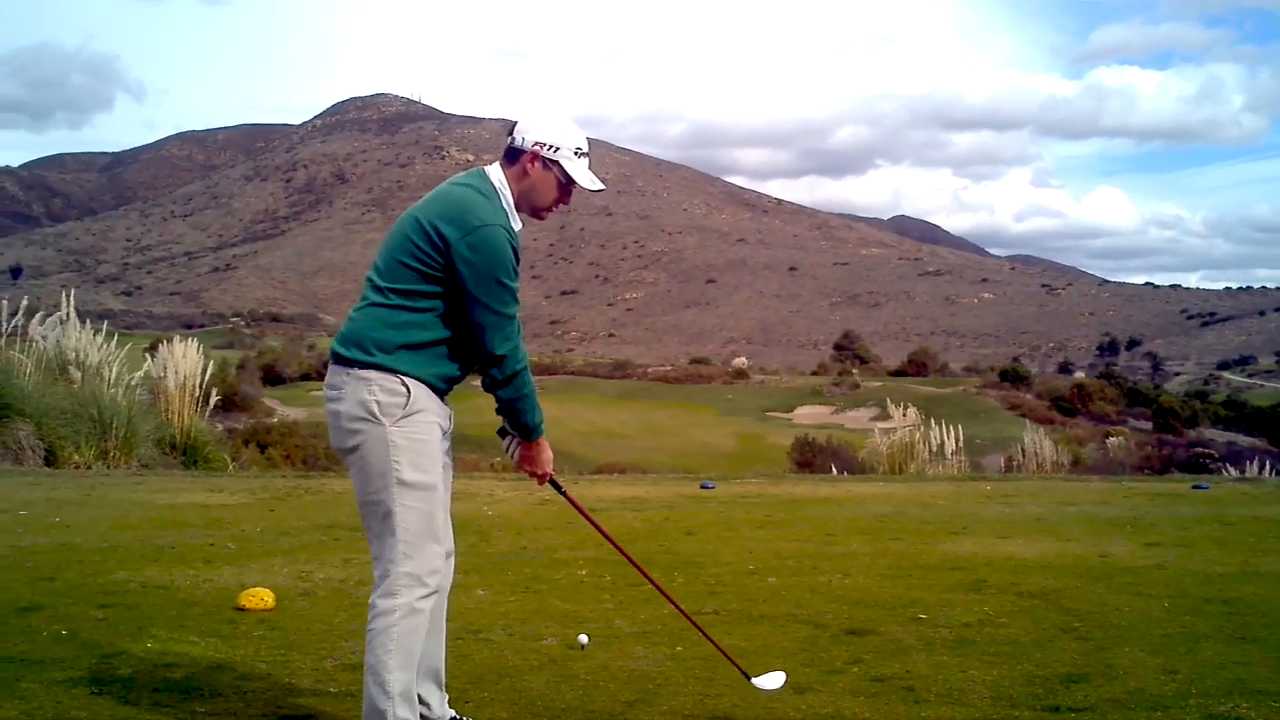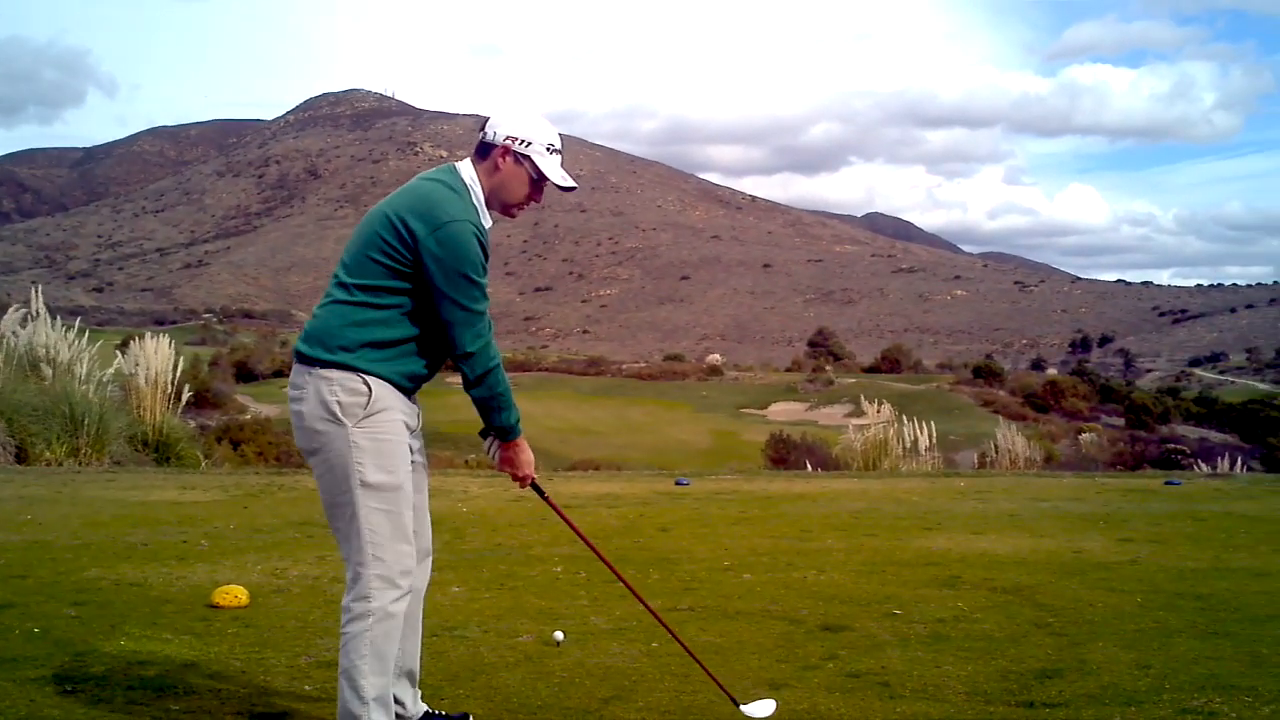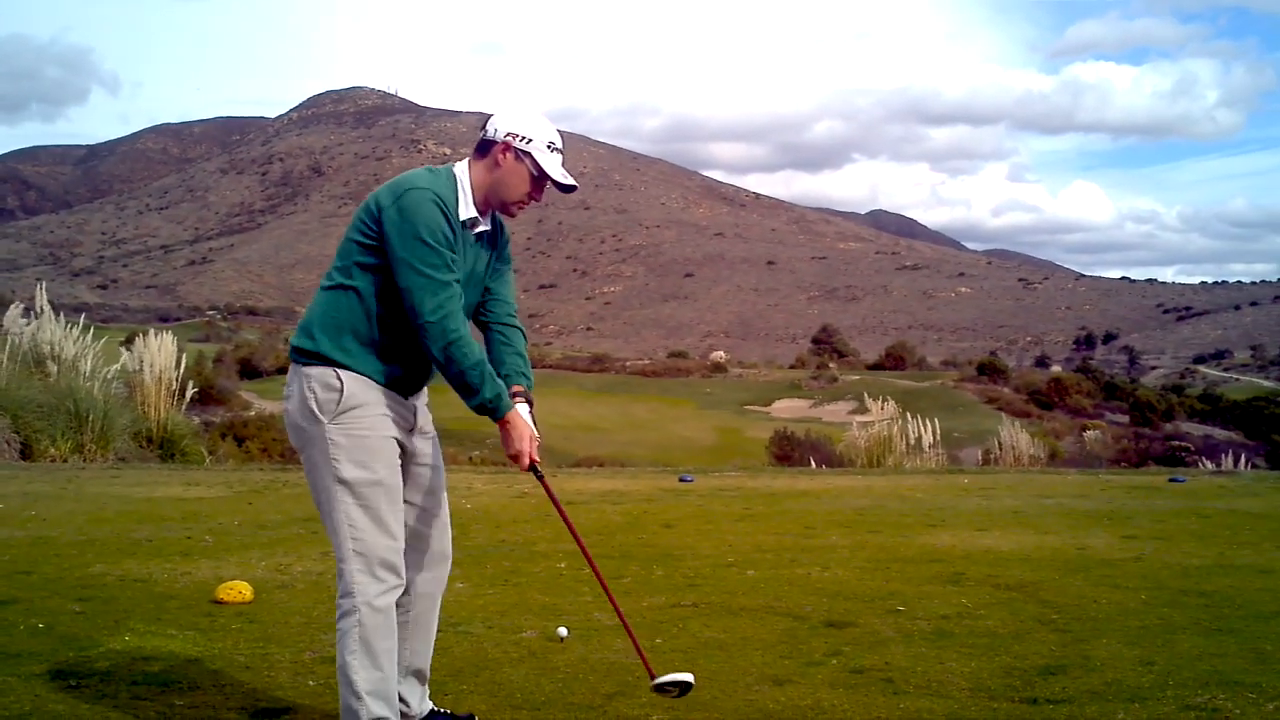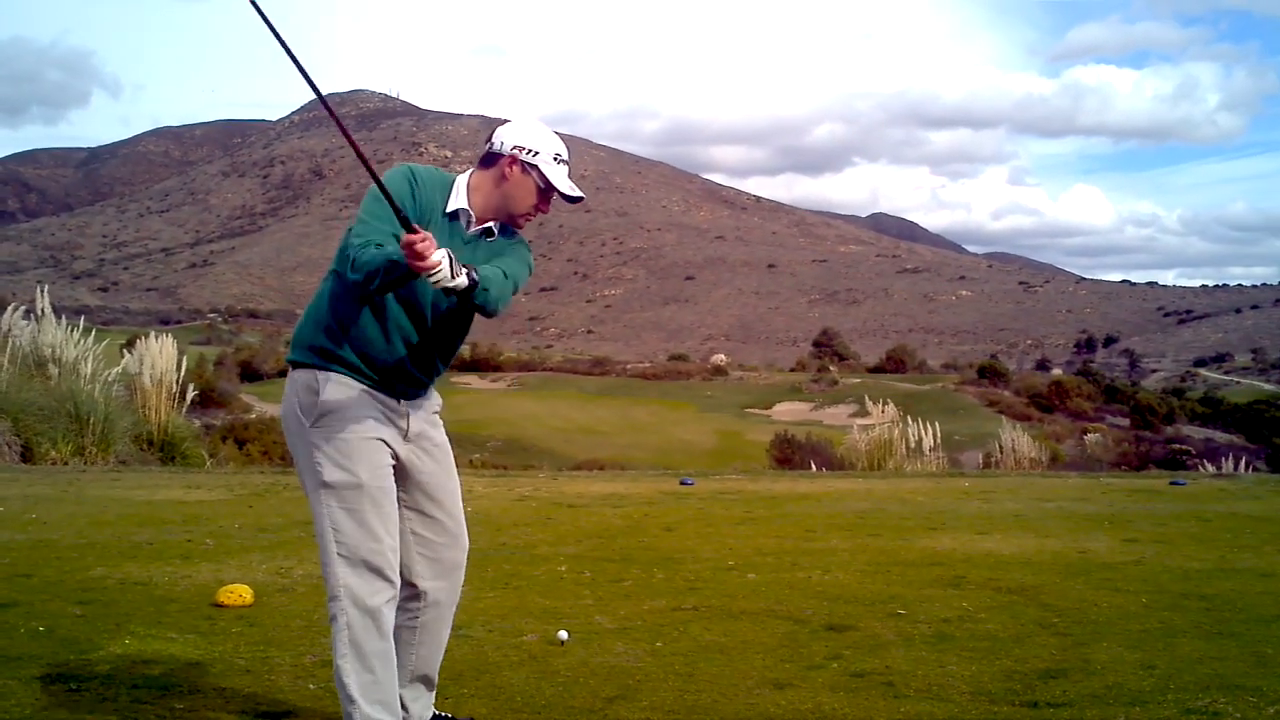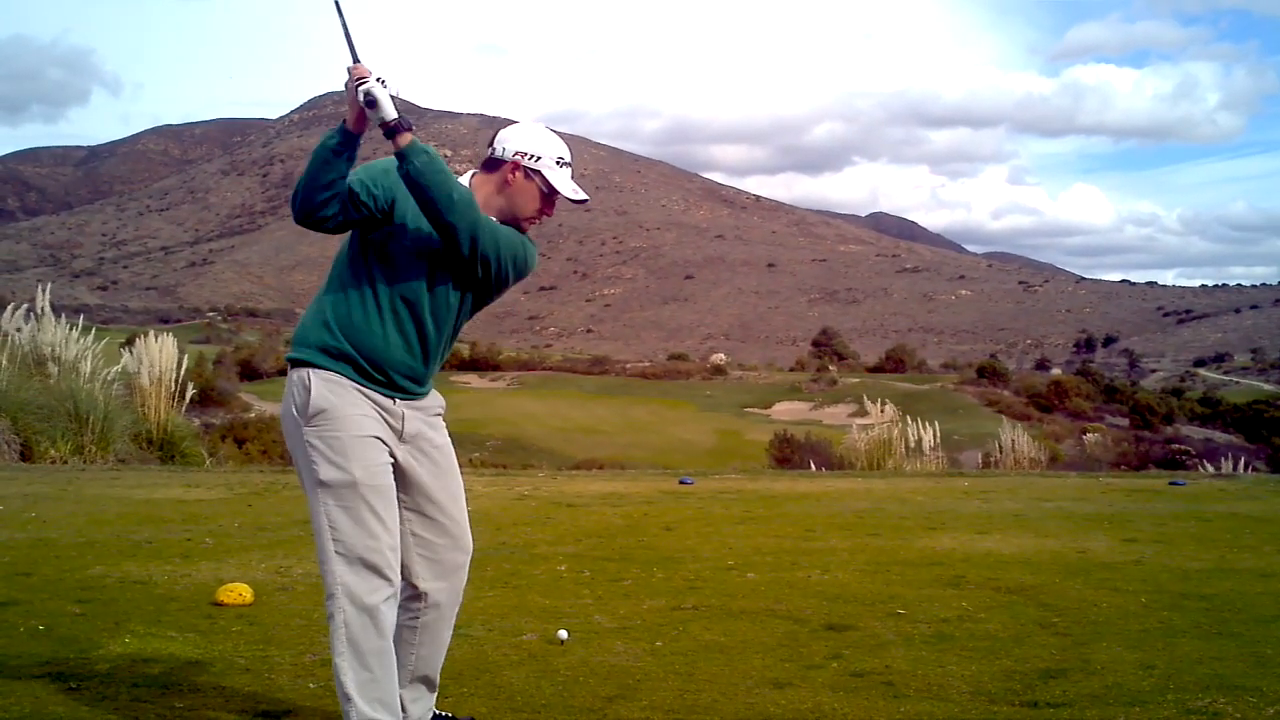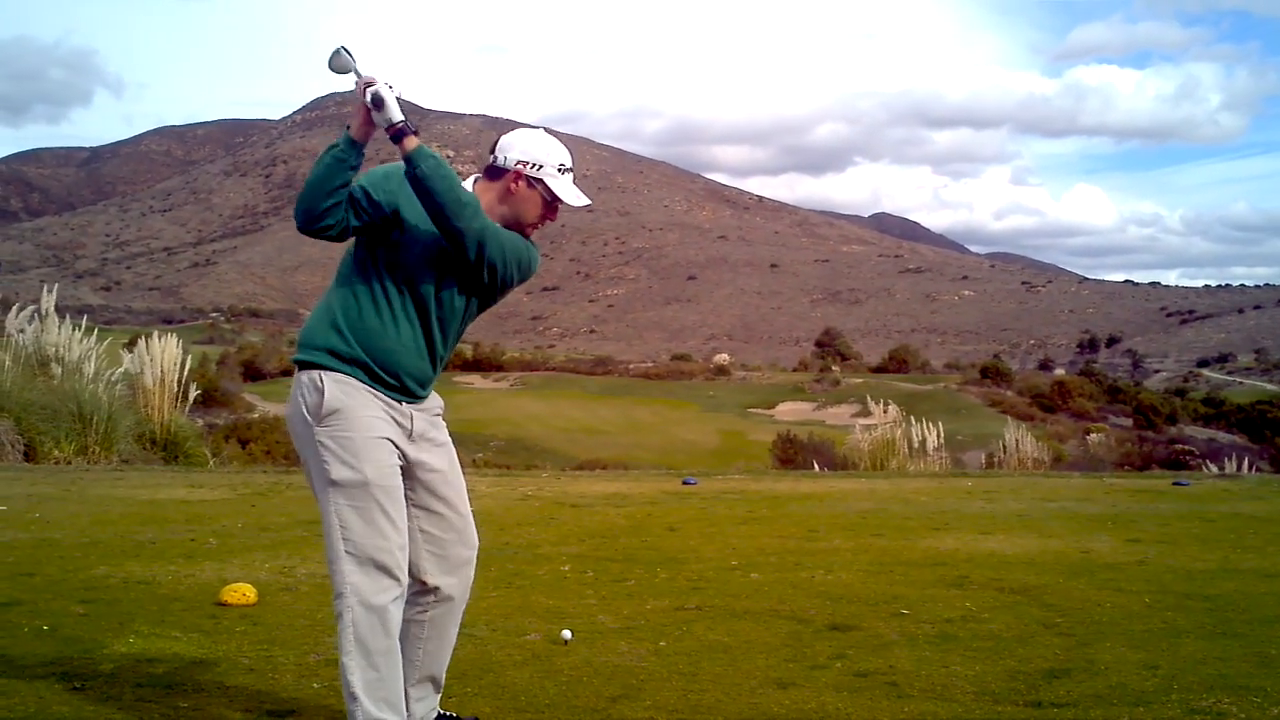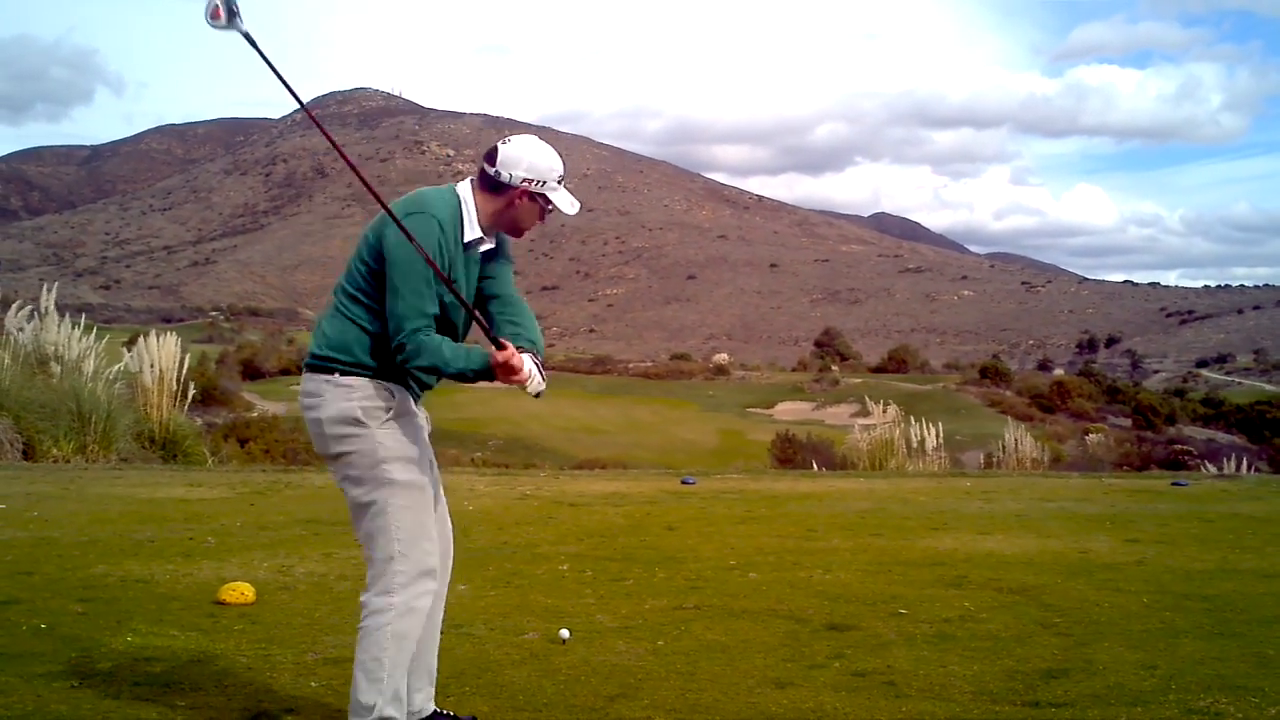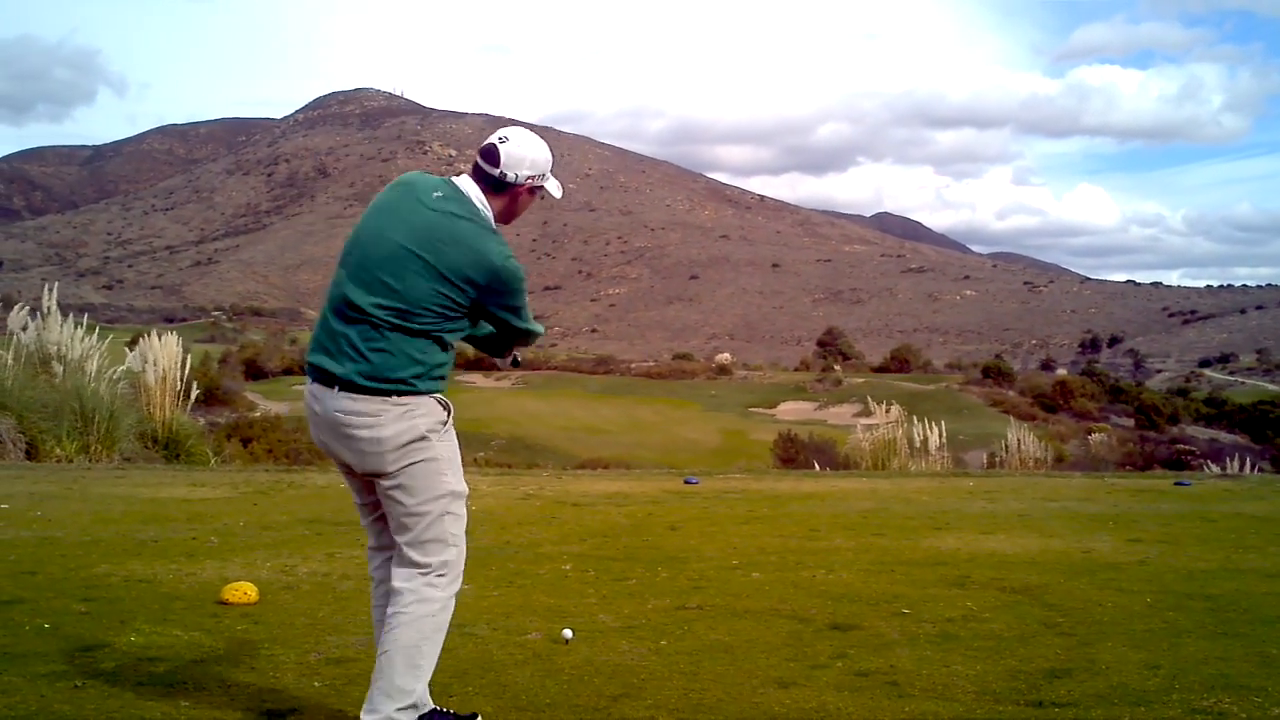
dt=0.2s
person 1, frame 1
left shoulder: (476, 199)
right shoulder: (480, 224)
left elbow: (490, 334)
right elbow: (499, 344)
left wrist: (514, 418)
right wrist: (534, 435)
left hip: (407, 393)
right hip: (384, 393)
left knee: (432, 562)
right knee: (410, 571)
person 1, frame 2
left shoulder: (463, 212)
right shoulder: (445, 216)
left elbow: (474, 330)
right elbow: (472, 343)
left wrist: (497, 421)
right wrist: (511, 433)
left hip: (385, 395)
right hip: (348, 392)
left knee: (409, 559)
right knee: (383, 573)
person 1, frame 3
left shoulder: (495, 239)
right shoulder: (418, 196)
left elbow: (502, 323)
right elbow: (437, 317)
left wrist: (519, 400)
right wrist: (503, 413)
left hip: (404, 398)
right hip: (341, 389)
left knee: (425, 556)
right knee: (375, 569)
person 1, frame 4
left shoulder: (511, 249)
right shoulder: (412, 189)
left elbow: (491, 293)
right elbow: (359, 261)
left wrist: (451, 270)
right wrist: (402, 257)
left hip: (414, 405)
right hip: (336, 392)
left knee: (442, 559)
right knee: (367, 575)
person 1, frame 5
left shoulder: (514, 253)
right shoulder: (394, 182)
left elbow: (462, 226)
right elbow: (311, 208)
left wrist: (400, 135)
right wrist: (351, 127)
left hip: (414, 406)
right hip: (334, 390)
left knee: (444, 558)
right knee: (366, 573)
person 1, frame 6
left shoulder: (516, 256)
right shoulder: (396, 185)
left elbow: (465, 235)
right elbow: (314, 217)
left wrist: (404, 130)
right wrist: (360, 133)
left hip: (415, 405)
right hip: (341, 394)
left knee: (449, 558)
right knee: (376, 571)
person 1, frame 7
left shoulder: (491, 243)
right shoulder: (422, 222)
left elbow: (510, 312)
right elbow: (411, 346)
left wrist: (523, 357)
right wrist: (489, 361)
left hip: (381, 399)
right hip: (360, 396)
left knee: (425, 559)
right knee: (408, 569)
person 1, frame 8
left shoulder: (408, 189)
right shoulder: (493, 256)
right elbow: (510, 335)
left wrist: (483, 331)
right wrist: (508, 341)
left hip: (327, 399)
right hip: (397, 415)
left knee: (393, 556)
right knee: (430, 568)
